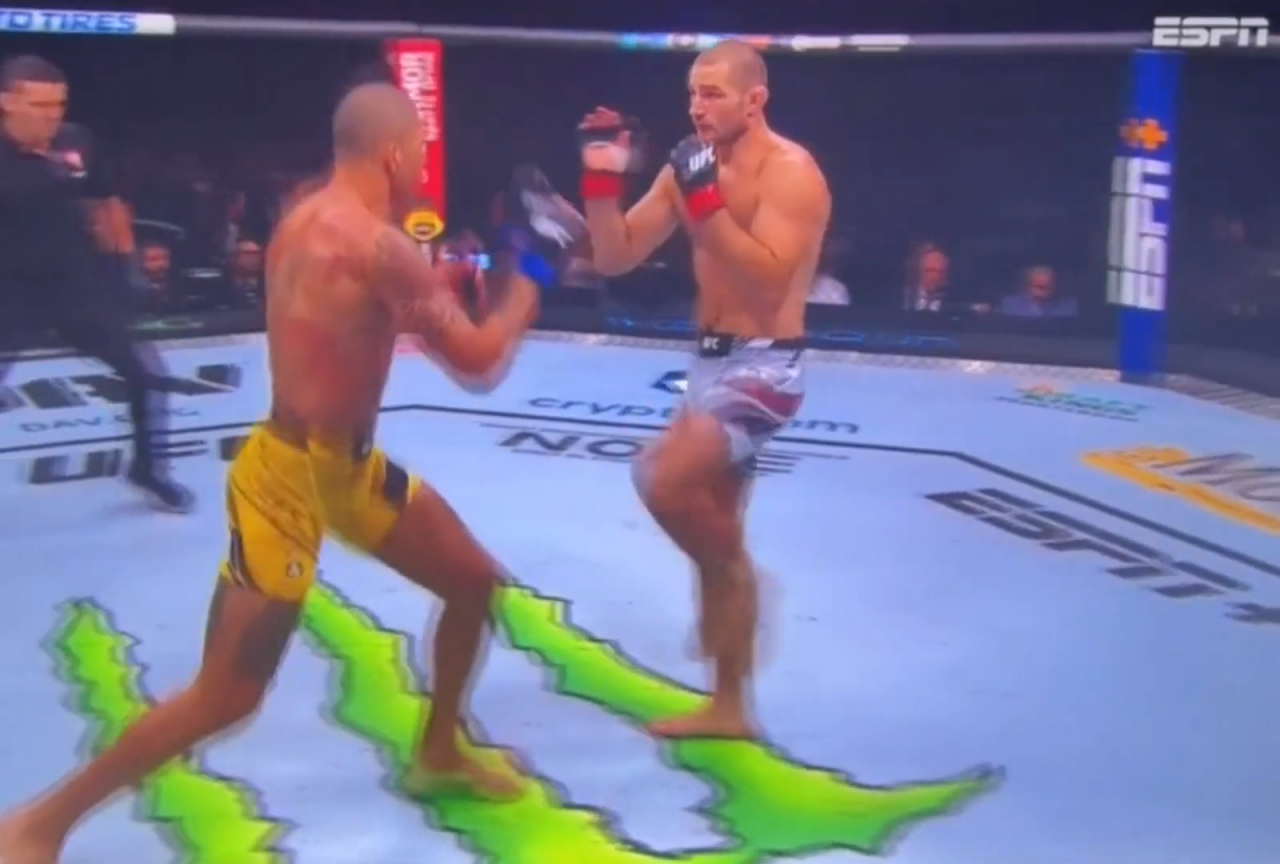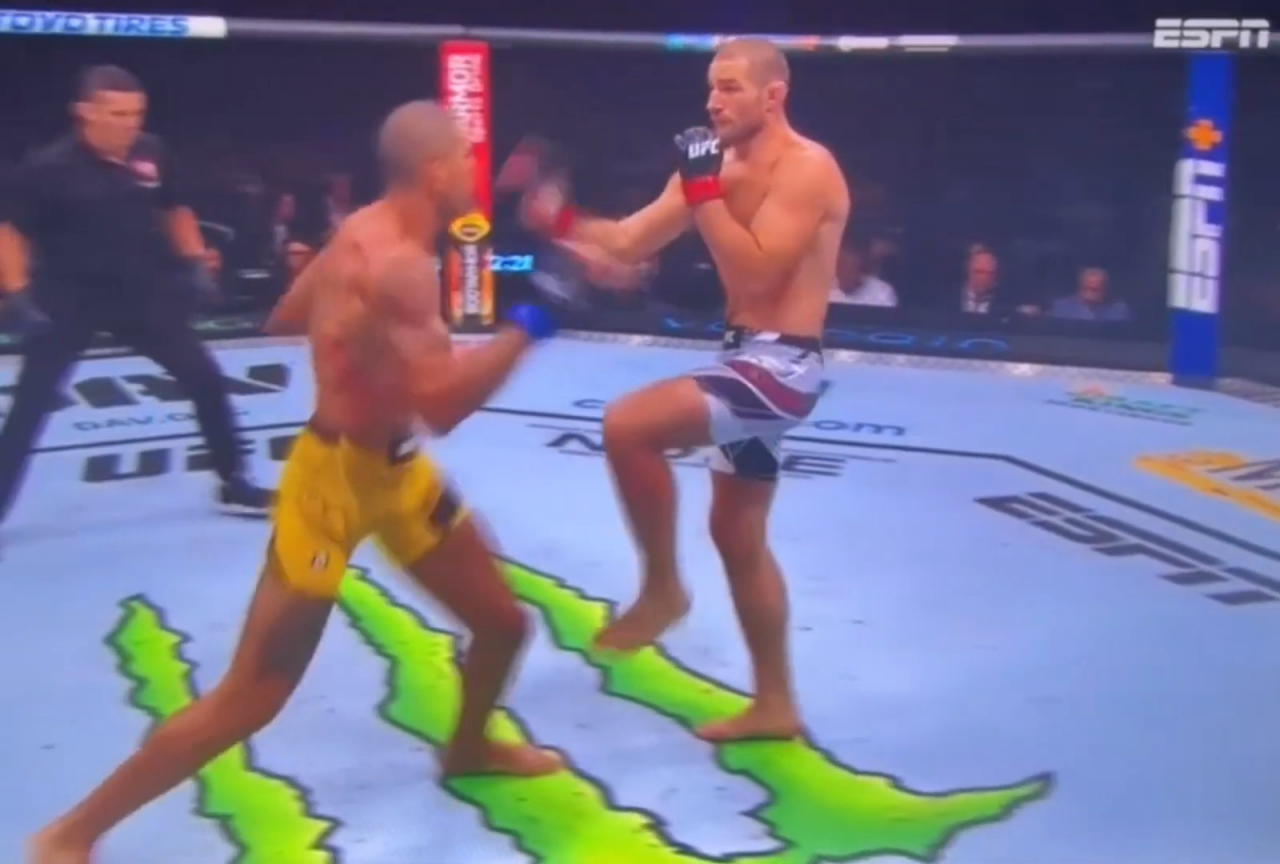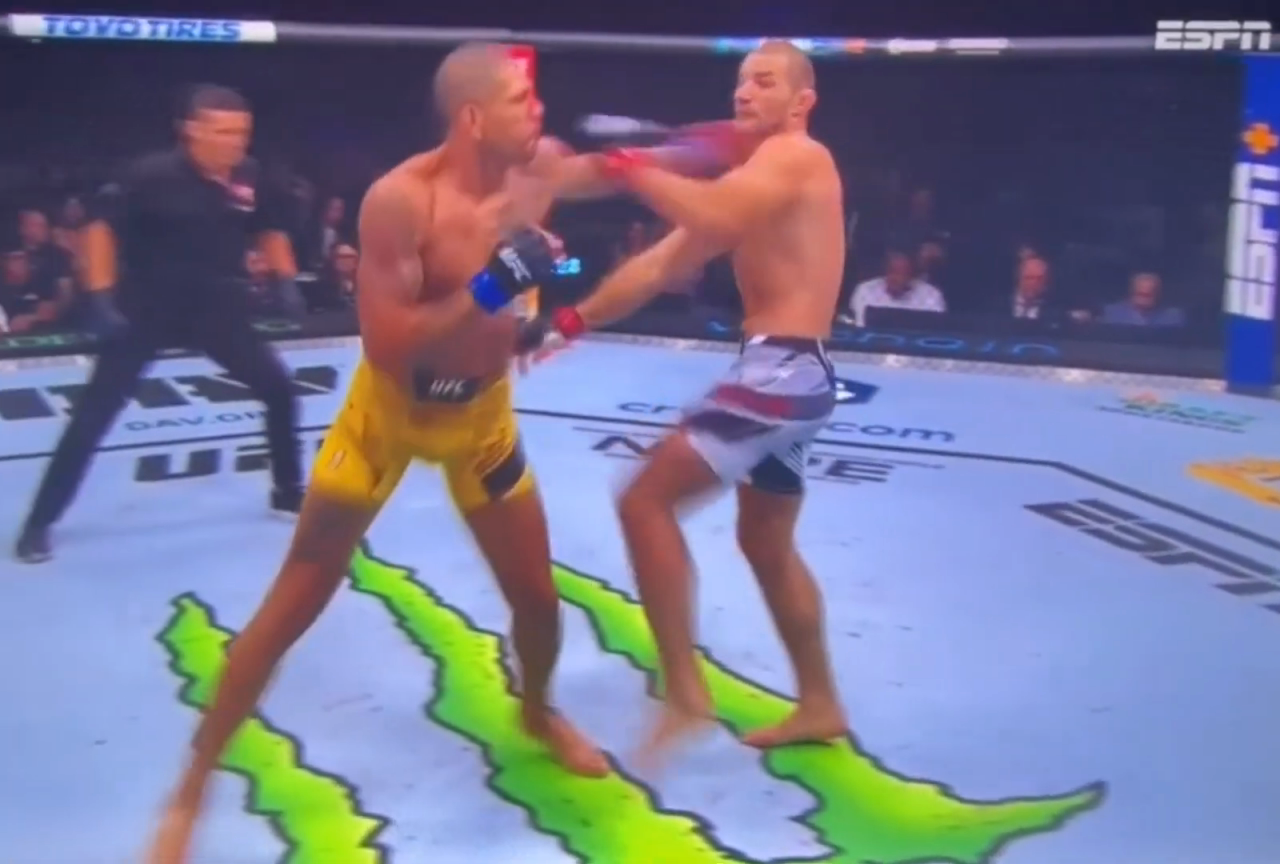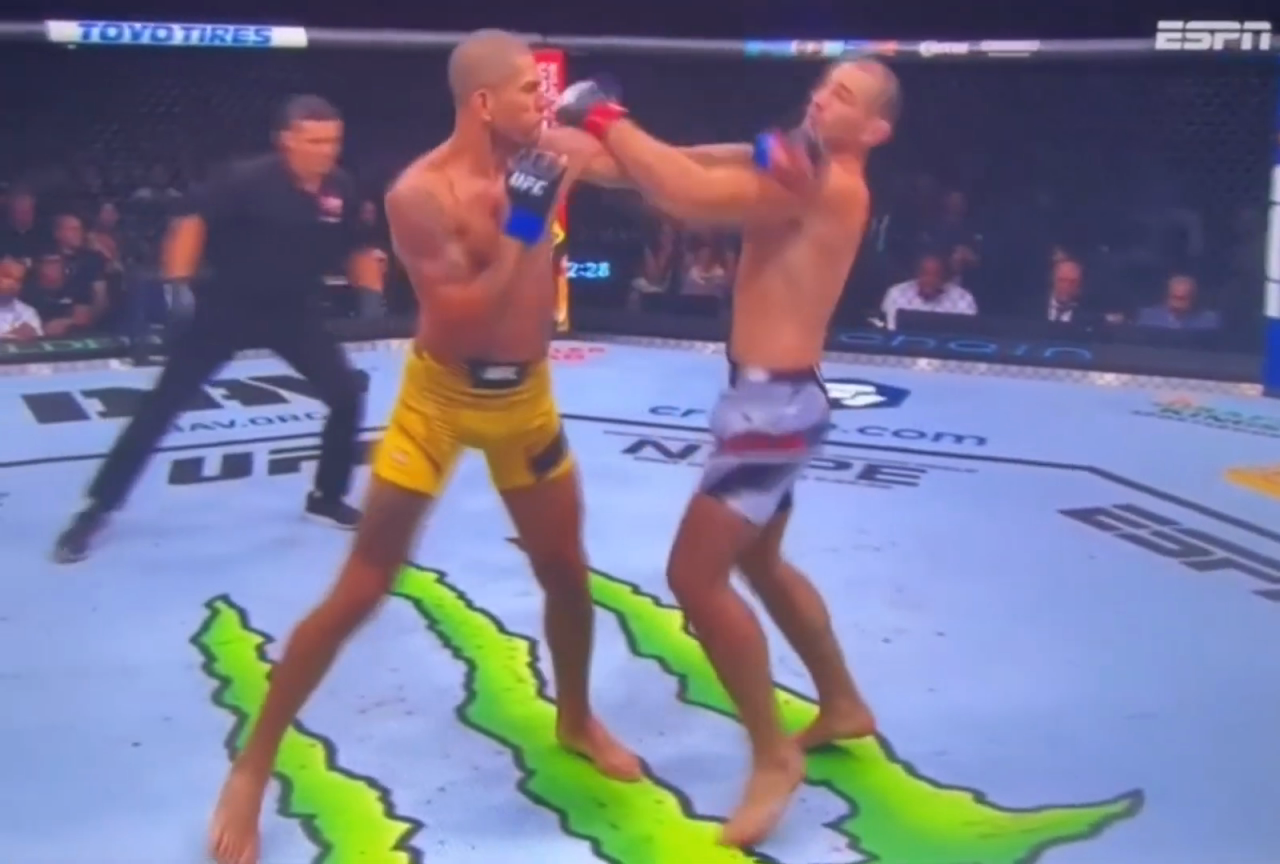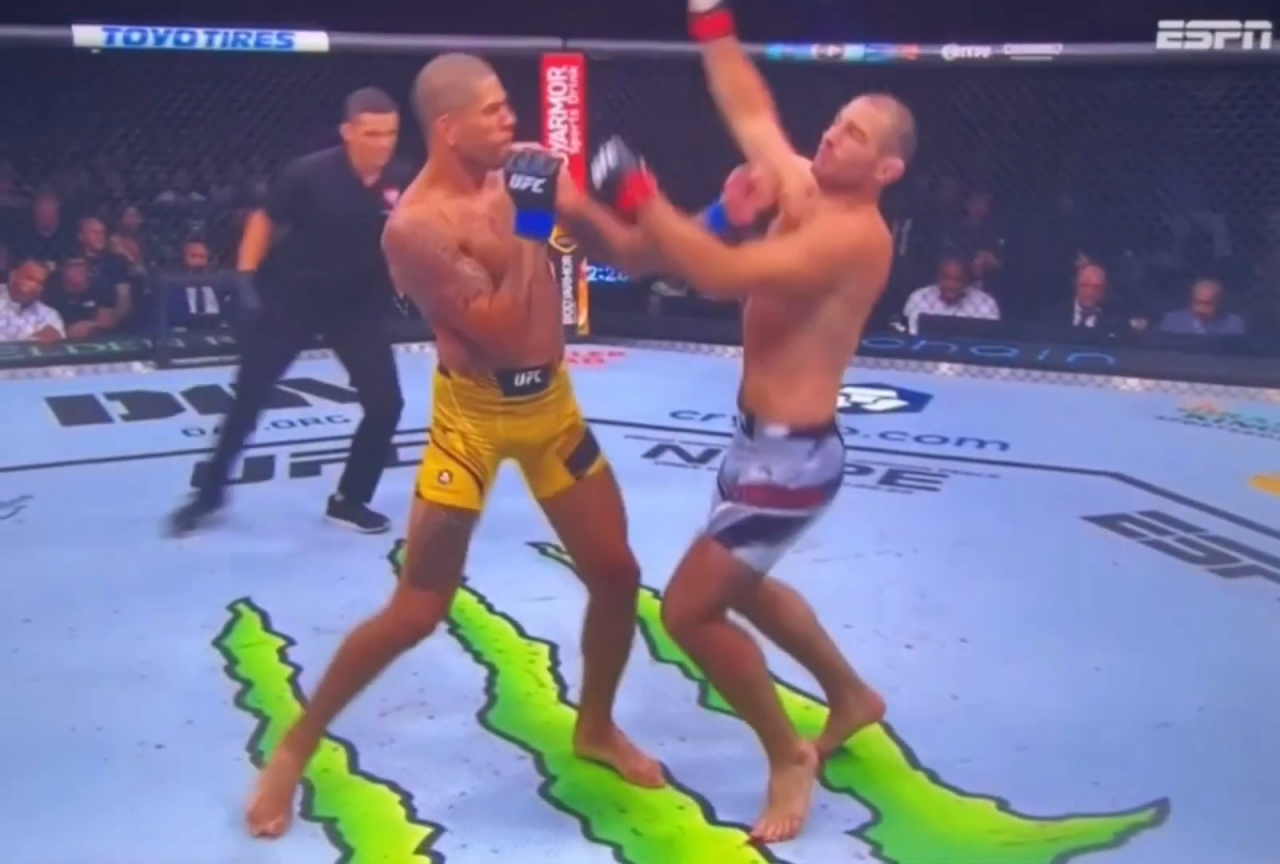
dt=0.3s
person 1, frame 1
left shoulder: (310, 218)
right shoulder: (380, 244)
right elbow: (478, 361)
left wrist: (432, 287)
right wrist: (534, 268)
left hip: (346, 461)
right hip: (297, 475)
left knee: (475, 581)
right knee: (226, 696)
left ankle: (442, 752)
person 1, frame 2
left shoulder: (377, 233)
right shoulder: (391, 264)
left elbow: (286, 319)
right elbow: (443, 404)
right wrist: (529, 324)
left hip: (400, 470)
right hip: (335, 477)
left knee: (503, 622)
right knee: (252, 701)
left ankle: (469, 745)
person 1, frame 3
left shoulder: (541, 166)
right shoulder: (399, 199)
left elbow: (608, 174)
right elbow: (386, 344)
right wrist: (487, 291)
left hip: (480, 412)
right hip: (390, 406)
left knee: (536, 597)
right knee: (296, 602)
left ankle: (539, 714)
right ankle: (191, 791)
person 1, frame 4
left shoulder: (551, 151)
right shoulder: (420, 194)
right elbow: (468, 321)
right wrist: (523, 229)
left hip: (526, 395)
right hip: (443, 394)
left knee: (567, 572)
right knee: (359, 592)
left ankle: (576, 719)
right ankle: (252, 767)
person 1, frame 5
left shoulder: (525, 166)
right shoulder: (415, 225)
right elbow: (502, 331)
right wrist: (530, 226)
left hip: (551, 401)
right hip: (475, 413)
left knee: (617, 575)
right knee: (416, 612)
left ankle: (596, 728)
right ankle: (297, 745)
person 2, frame 1
left shoulder: (791, 172)
right shoulder: (684, 166)
left elbow: (765, 279)
right elbow: (615, 257)
left wrist: (705, 200)
right wrist: (602, 181)
left hip: (762, 365)
right hip: (710, 359)
left knee: (664, 481)
right knee: (706, 519)
left ankle: (733, 583)
right ankle: (729, 705)
person 2, frame 2
left shoulder: (807, 168)
right shoulder: (720, 171)
left elbow: (755, 271)
right elbow: (630, 239)
left wrist: (703, 191)
right wrist: (558, 219)
left hip: (780, 364)
right hip: (750, 361)
left knee: (629, 428)
right knee: (737, 534)
left ankle: (661, 591)
right ankle: (774, 704)
person 2, frame 3
left shoulder: (794, 157)
right shoulder: (746, 177)
left elbow: (708, 218)
right elbow: (663, 263)
left wrist: (631, 166)
right wrist: (574, 319)
left hip: (779, 371)
right hip: (782, 373)
left knee: (646, 501)
right knee: (766, 542)
left ankle: (684, 688)
right ankle: (819, 705)
person 2, frame 4
left shoulder: (829, 190)
right shoulder: (791, 168)
left elbow: (696, 198)
right elbow: (696, 181)
left wrist: (605, 127)
right wrist: (615, 123)
left hip: (775, 402)
right hip: (762, 394)
left knee: (697, 573)
right knee: (762, 562)
left ankle: (772, 760)
right ankle: (844, 707)
person 2, frame 5
left shoulder: (855, 235)
right shoulder: (806, 191)
left elbow: (723, 274)
right elbow: (747, 109)
left wrist: (640, 199)
left hip: (791, 453)
right hip: (761, 439)
left knee: (688, 611)
right knee: (742, 587)
left ankle: (789, 757)
right ankle: (851, 697)
person 3, frame 1
left shoulder: (77, 144)
left elbow: (105, 202)
left wrist: (126, 262)
left hip: (73, 285)
left knee: (145, 372)
left ankle: (147, 469)
person 3, frame 2
left shoulder: (151, 156)
right shoulder: (50, 167)
left elbow: (174, 211)
left wrist: (196, 265)
left hip: (142, 296)
right hip: (69, 302)
left knee: (207, 384)
left ankle: (235, 485)
person 3, frame 3
left shoulder: (249, 178)
right shoulder: (153, 176)
left elbow: (270, 232)
right elbow: (101, 230)
left wrist: (285, 280)
right wrist: (103, 298)
left hip: (214, 305)
right hip: (148, 308)
left knee: (280, 390)
right knee: (94, 414)
left ankle: (288, 491)
right ankle: (40, 520)
person 3, frame 4
left shoulder: (341, 190)
right shoulder: (248, 180)
left elbow: (357, 249)
right elbow: (194, 223)
left wrist: (369, 294)
right wrist: (178, 283)
left hip: (291, 309)
right hip: (229, 306)
left knee: (347, 397)
right knee: (160, 407)
left ankle: (327, 498)
right ankle: (95, 512)
person 3, frame 5
left shoulder: (401, 183)
right shoulder: (311, 172)
right elbow: (266, 218)
right wrist: (247, 277)
left hip: (357, 305)
right hip: (293, 297)
left knee: (386, 402)
right knee: (250, 397)
left ankle: (349, 500)
right ankle: (211, 493)
